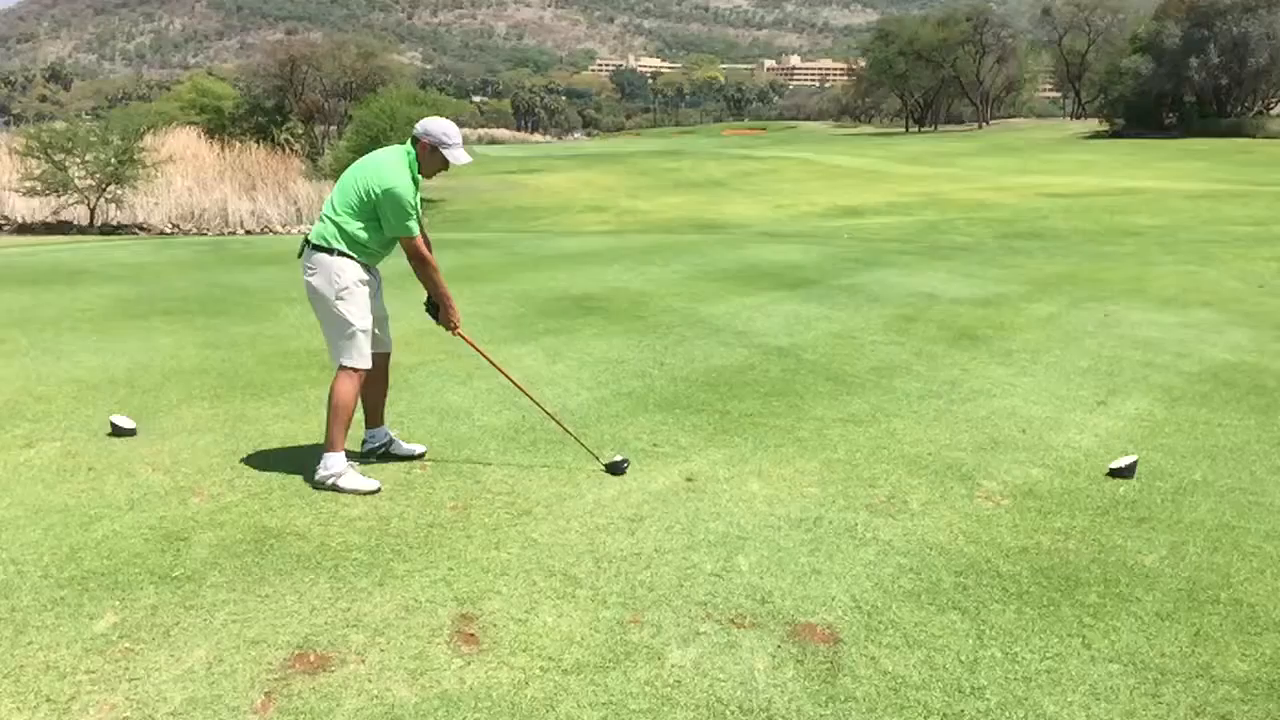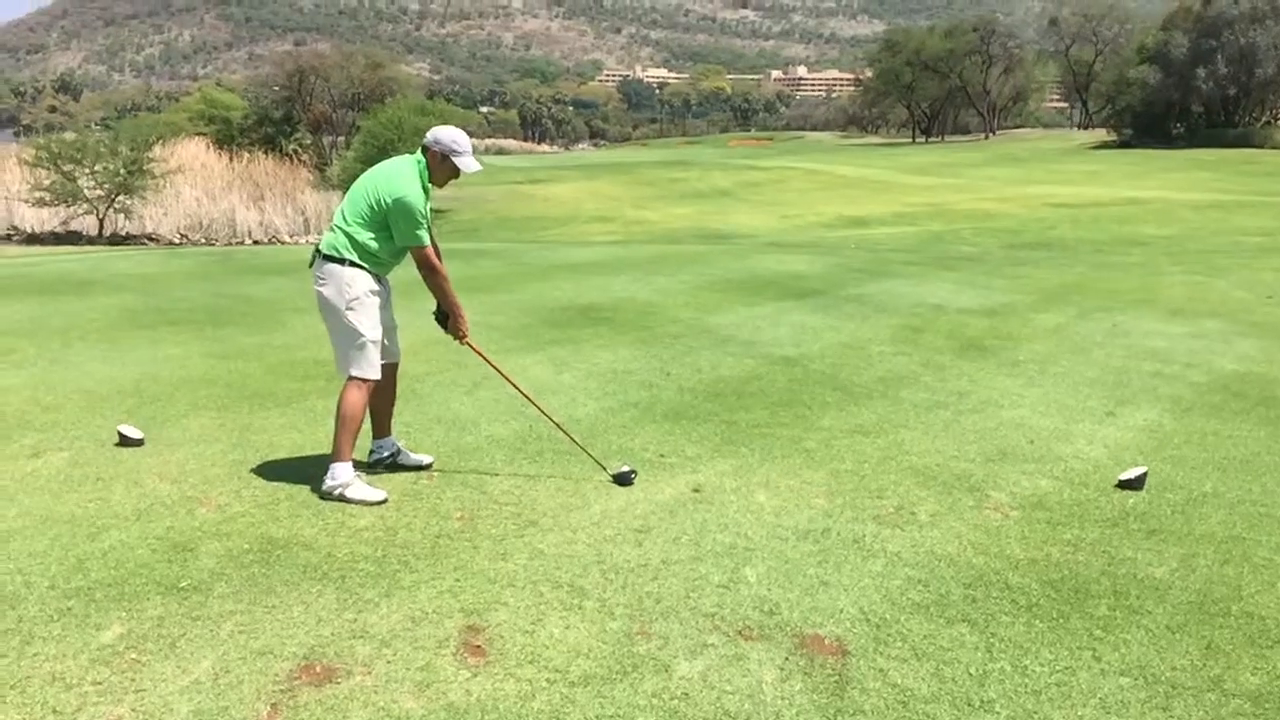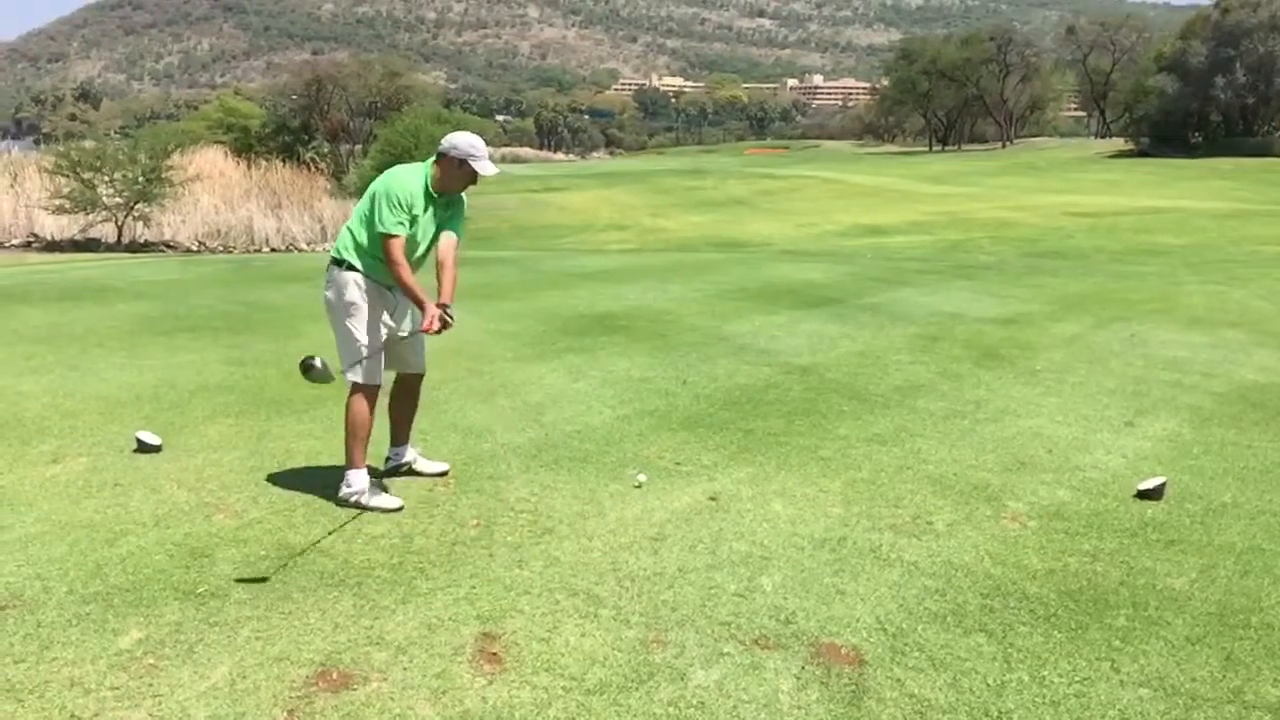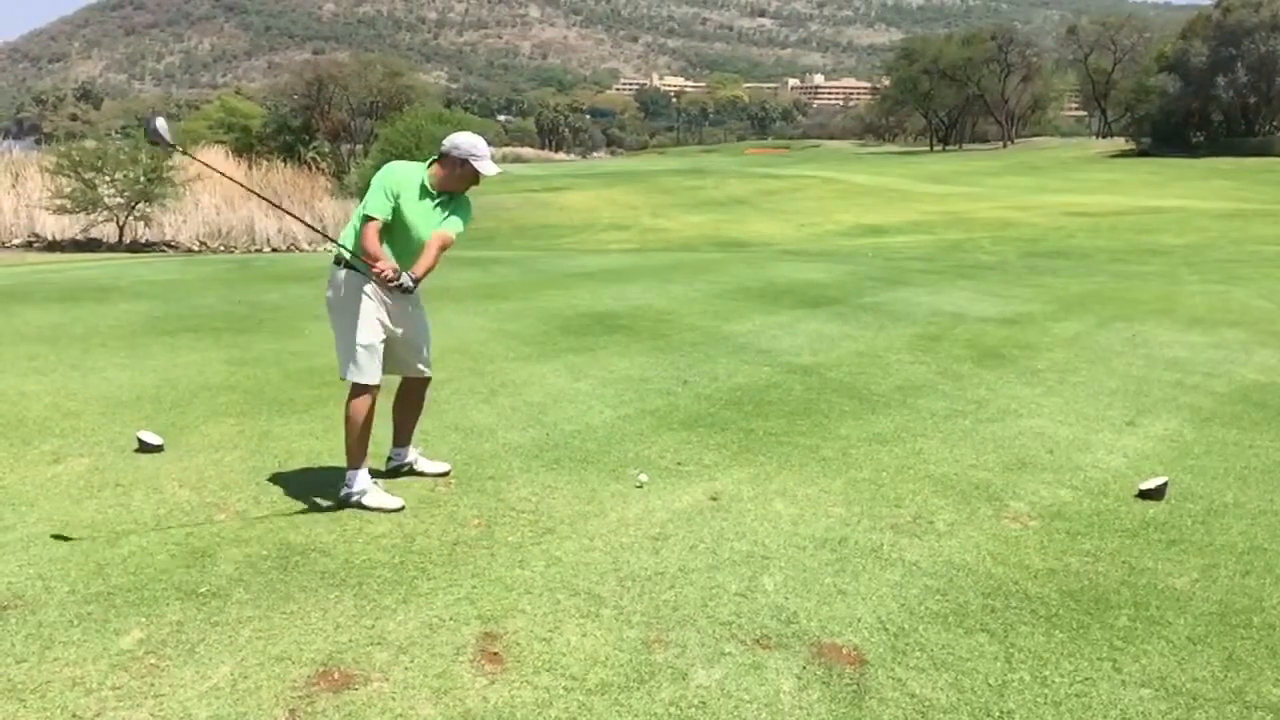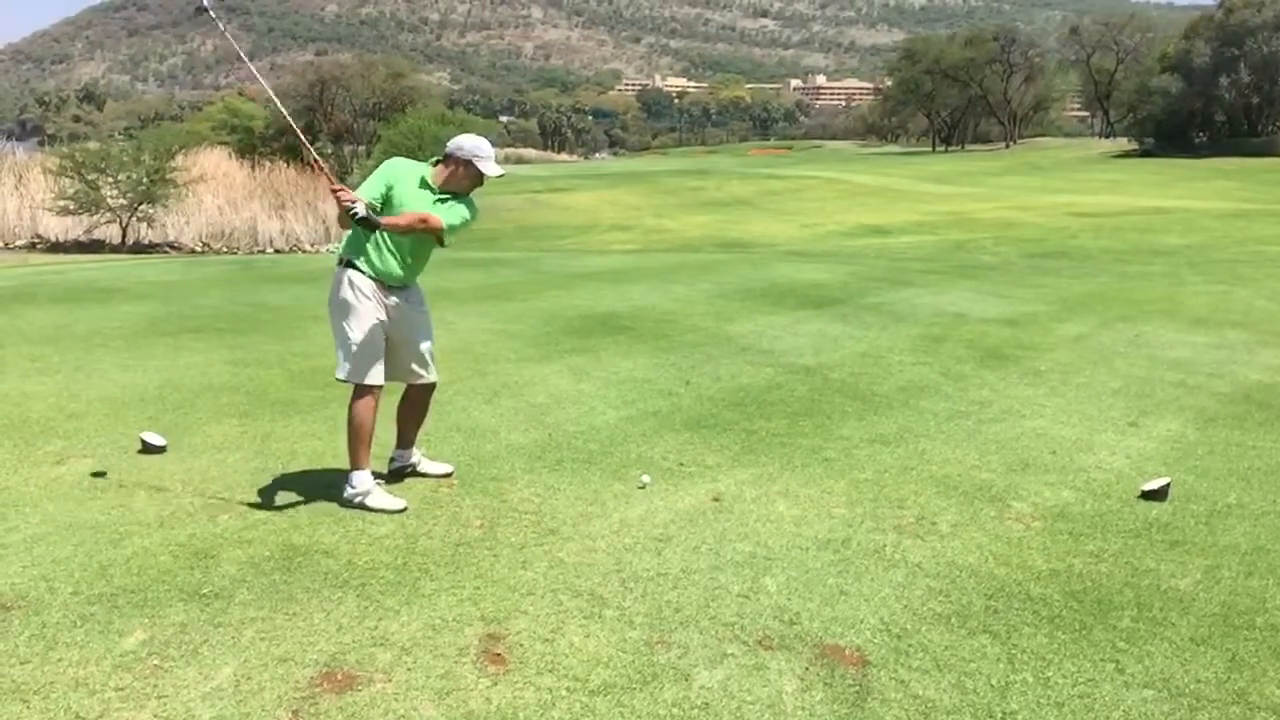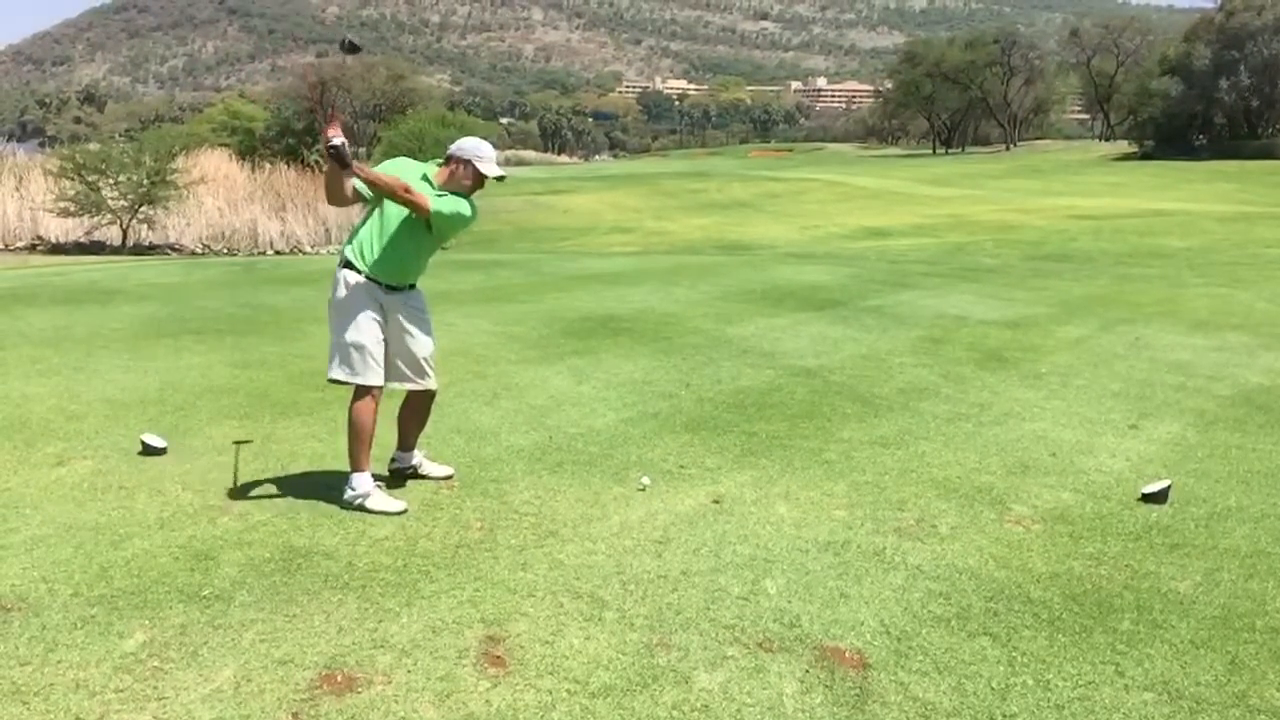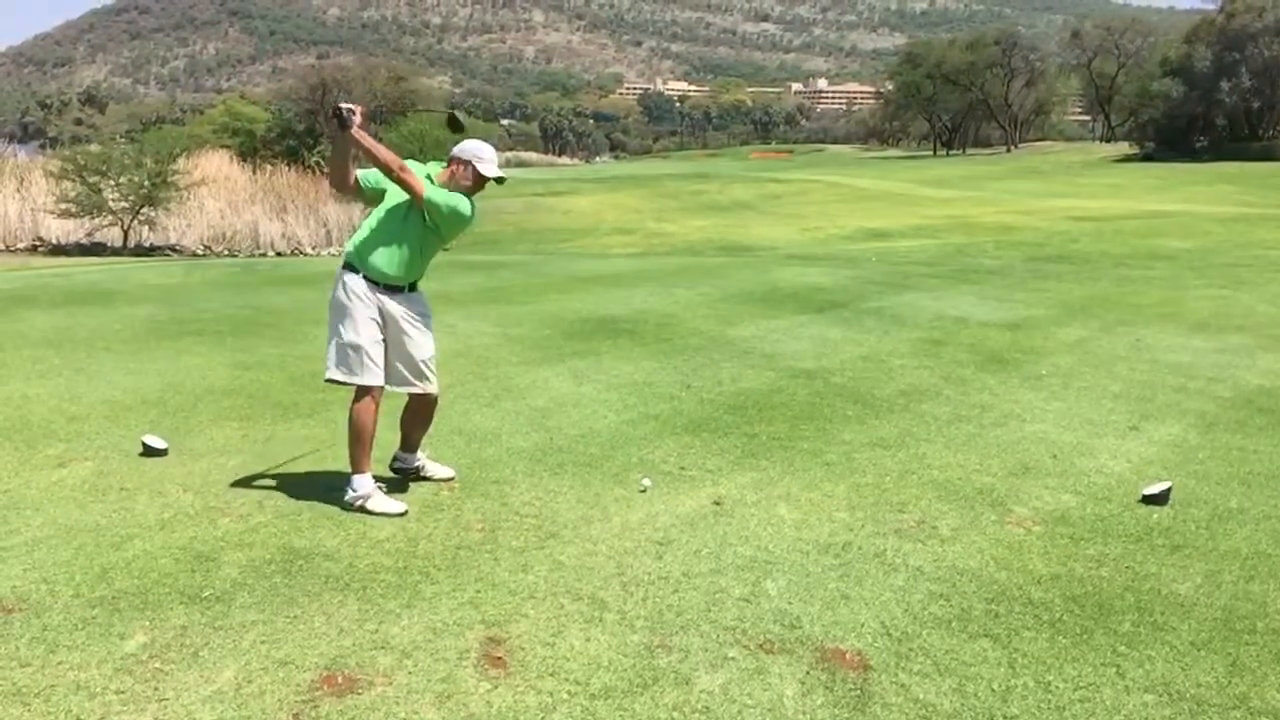
dt=0.7s
person 1, frame 1
left shoulder: (404, 165)
right shoulder: (394, 181)
left elbow: (421, 237)
right elbow: (417, 253)
left wrist: (435, 296)
right wrist: (446, 302)
left hip: (358, 264)
right hip: (336, 265)
left knee: (378, 353)
right knee: (354, 362)
left ankle: (377, 438)
right ankle: (332, 464)
person 1, frame 2
left shoulder: (414, 174)
right shoulder: (405, 191)
left elbow: (431, 246)
right elbow: (427, 263)
left wrist: (444, 306)
right wrist: (455, 311)
left hip: (367, 274)
right hip: (347, 276)
left knee: (386, 362)
right knee: (363, 373)
left ankle: (383, 448)
right ankle: (338, 474)
person 1, frame 3
left shoulder: (454, 202)
right shoulder: (400, 184)
left elbow: (446, 255)
right elbow: (394, 256)
left wrist: (444, 305)
right wrist: (424, 304)
left hip: (394, 287)
right hip: (356, 282)
left knee: (412, 370)
right knee: (367, 380)
left ankle: (399, 455)
right ankle: (354, 481)
person 1, frame 4
left shoulder: (459, 205)
right shoulder: (395, 175)
left elbow: (437, 244)
right elbow: (368, 235)
left wrist: (411, 277)
right wrist: (382, 264)
left hip: (401, 290)
right hip: (358, 281)
left knee: (418, 373)
right knee: (366, 380)
left ankle: (401, 455)
right ankle: (355, 481)
person 1, frame 5
left shoulder: (462, 208)
right shoulder: (398, 169)
left elbow: (422, 222)
right elbow: (346, 219)
left wrist: (374, 220)
right wrist: (348, 206)
left hip: (404, 292)
right hip: (360, 282)
left knee: (423, 379)
right knee: (368, 383)
left ankle: (404, 457)
right ankle: (359, 482)
person 1, frame 6
left shoulder: (462, 209)
right shoulder: (402, 167)
left elbow: (406, 196)
right elbow: (338, 197)
left wrist: (351, 164)
right wrist: (335, 163)
left hip: (404, 295)
right hip: (358, 284)
left knee: (425, 385)
right knee: (369, 385)
left ankle: (405, 458)
right ankle: (359, 484)
person 1, frame 7
left shoulder: (461, 208)
right shoulder: (415, 169)
left elbow: (400, 174)
right elbow: (342, 183)
left wrist: (356, 132)
right wrist: (343, 137)
left hip: (404, 298)
right hip: (360, 287)
left knee: (426, 391)
right knee: (369, 387)
left ankle: (408, 458)
right ankle: (360, 486)
